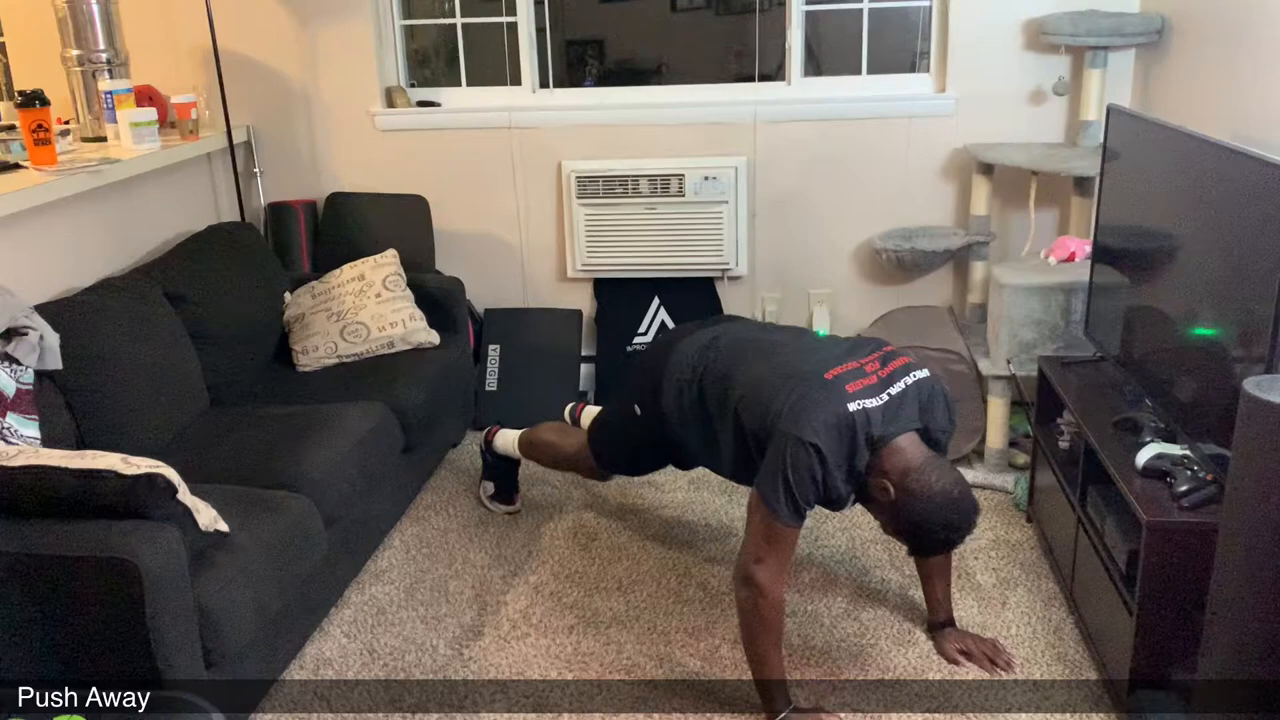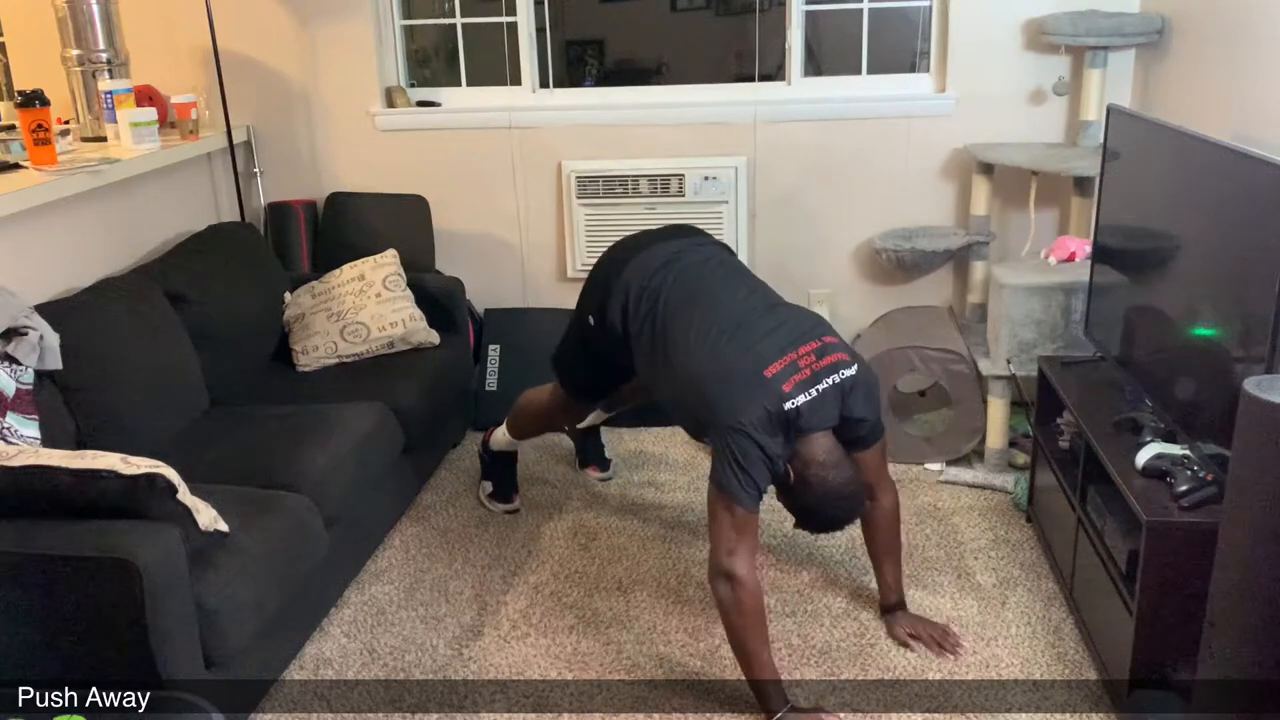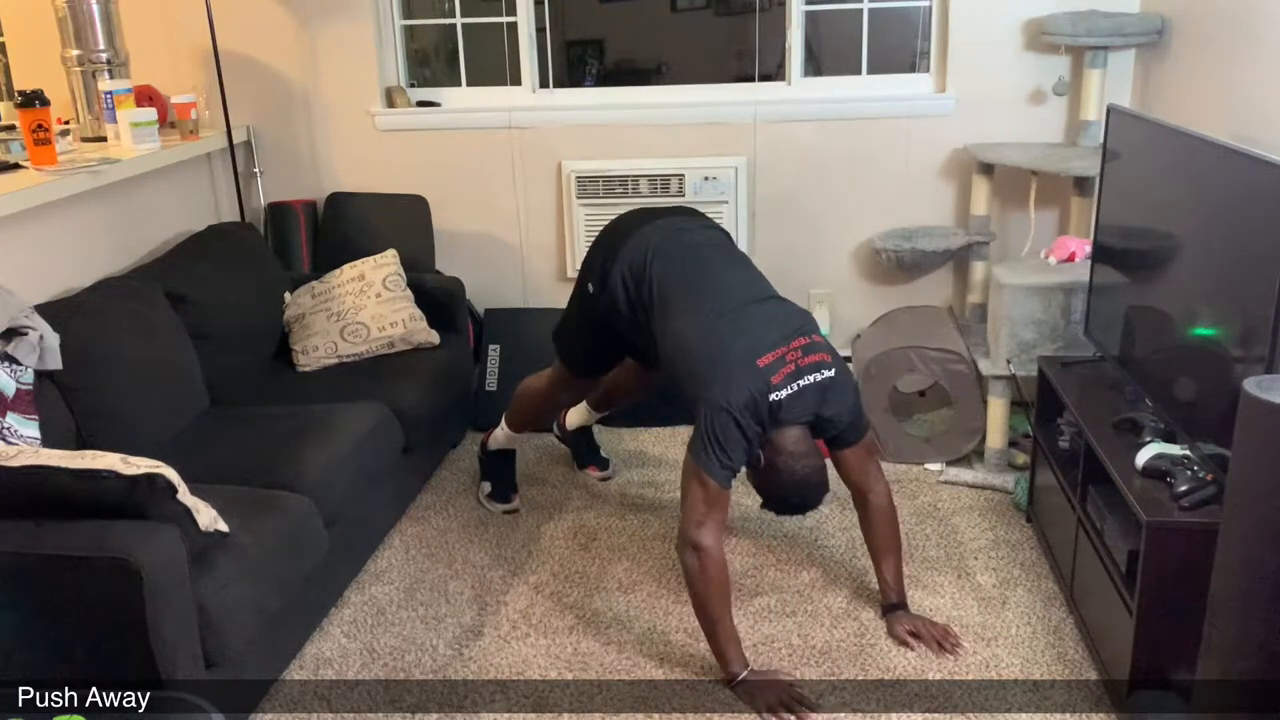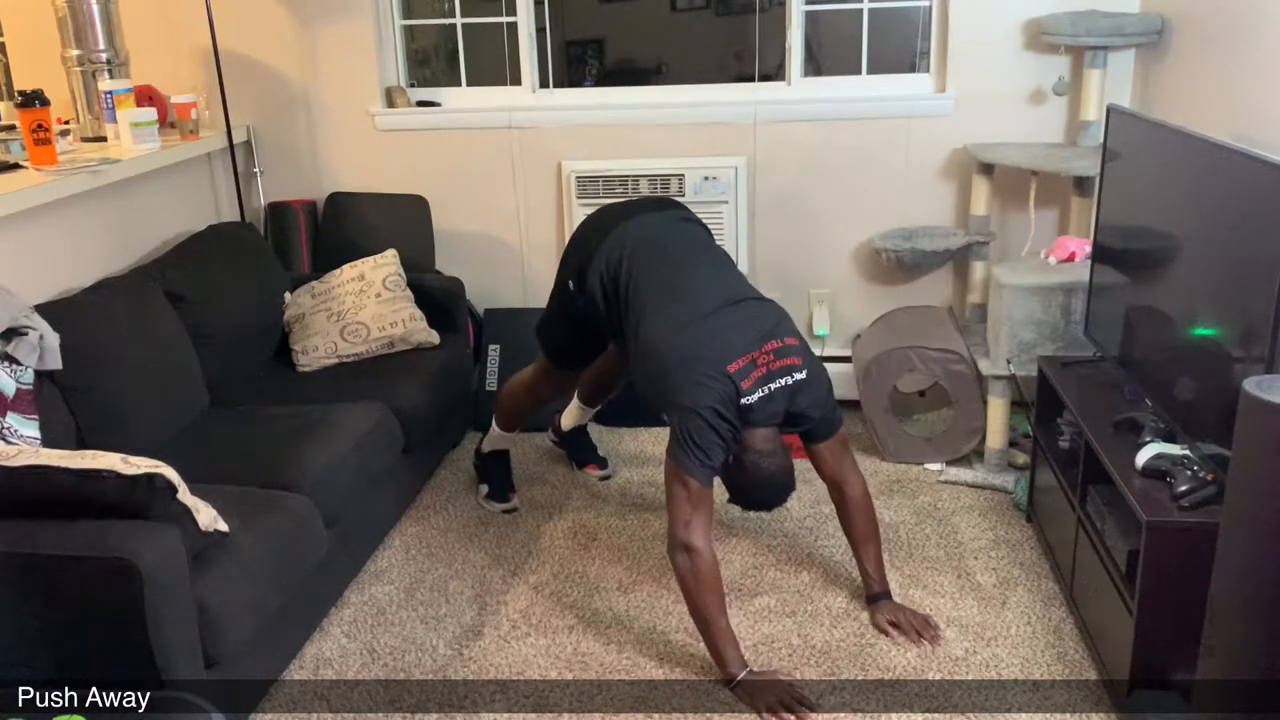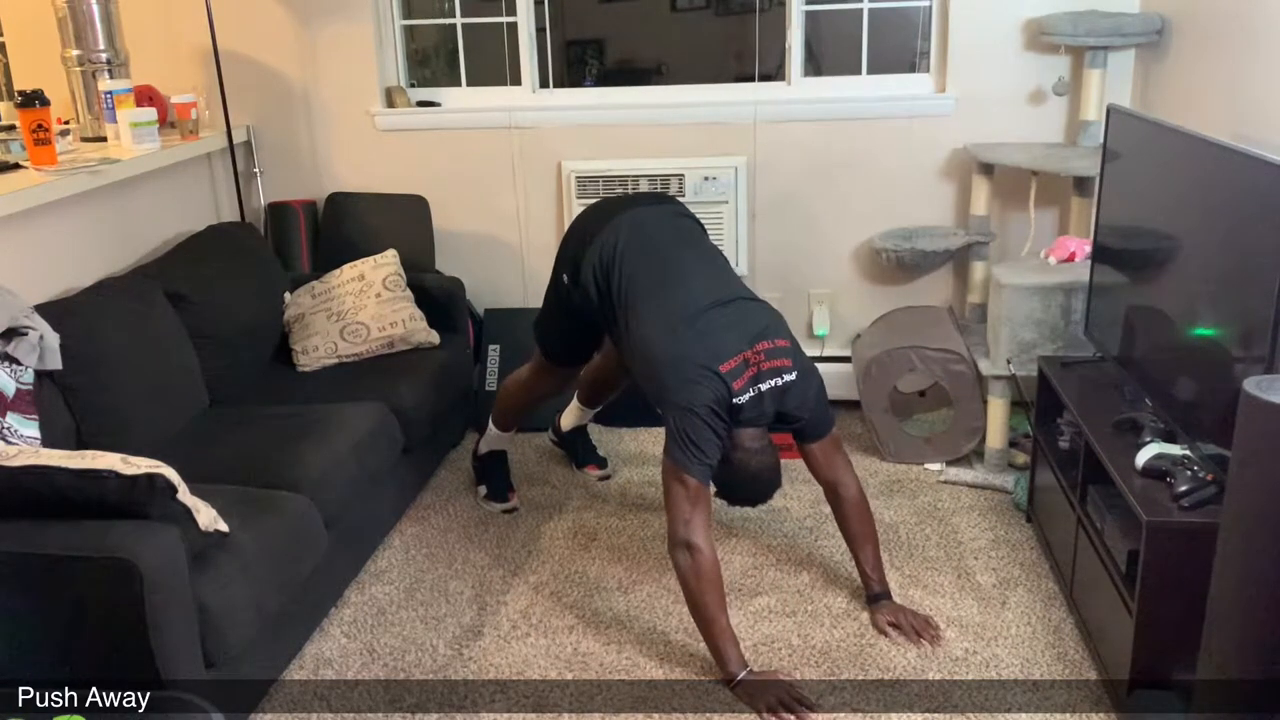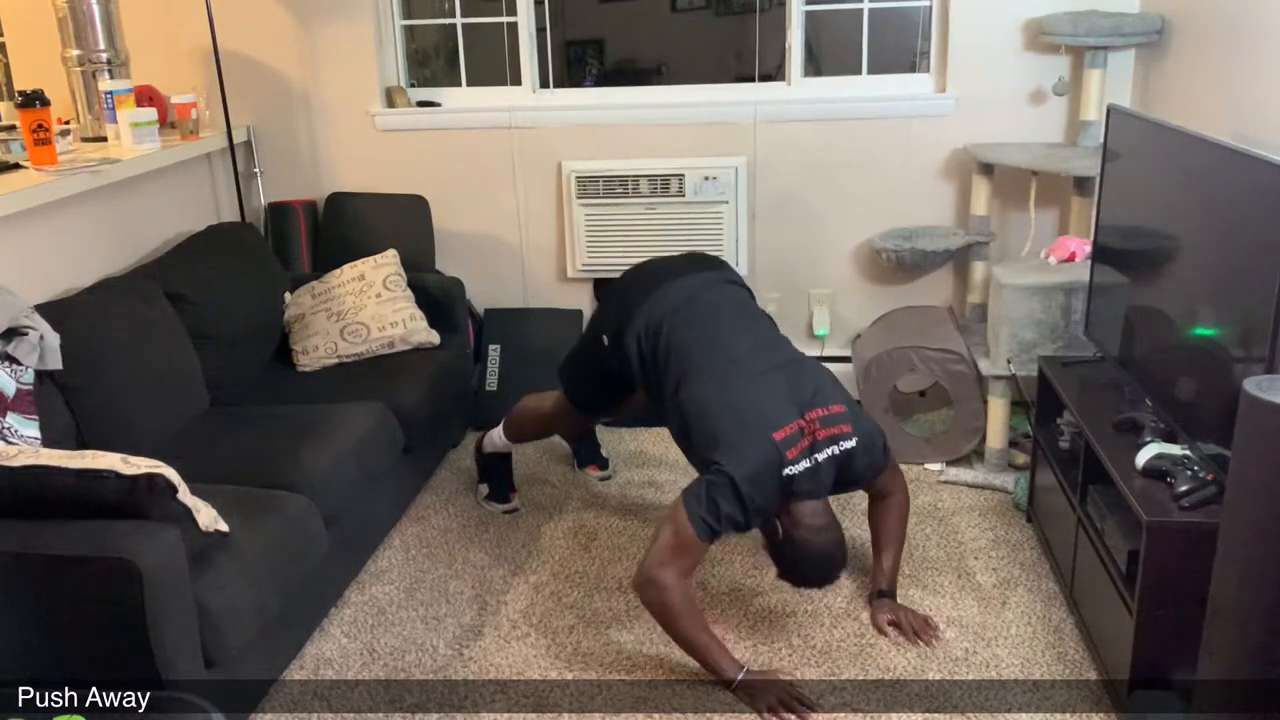
dt=0.7s
person 1, frame 1
left shoulder: (930, 402)
right shoulder: (816, 441)
left elbow: (934, 515)
right elbow: (757, 578)
left wrist: (942, 624)
left hip: (728, 350)
right hip: (680, 377)
right knee: (597, 457)
left ankle: (590, 416)
right ankle: (503, 445)
person 1, frame 2
left shoulder: (855, 384)
right shoulder: (751, 427)
left elbow: (879, 493)
right elbow: (732, 571)
left wrist: (894, 607)
left hip: (694, 255)
right hip: (630, 280)
left knee: (649, 379)
right knee: (570, 398)
left ankle: (587, 421)
right ankle: (499, 445)
person 1, frame 3
left shoulder: (832, 383)
right shoulder: (732, 408)
left elbow: (872, 489)
right elbow: (700, 543)
left wrist: (895, 605)
right wrist: (739, 674)
left hip: (692, 236)
right hip: (629, 256)
left knee: (641, 371)
right knee: (571, 379)
left ankle: (574, 425)
right ankle: (499, 445)
person 1, frame 4
left shoulder: (805, 378)
right shoulder: (705, 406)
left elbow: (847, 481)
right elbow: (689, 545)
left wrist: (879, 595)
right wrist: (739, 675)
left hip: (671, 226)
right hip: (606, 248)
left knee: (623, 354)
right knee: (556, 373)
left ankle: (572, 426)
right ankle: (493, 448)
person 1, frame 5
left shoulder: (796, 379)
right shoulder: (699, 404)
left elbow: (841, 482)
right elbow: (690, 545)
left wrist: (879, 595)
right wrist: (739, 674)
left hip: (666, 222)
right hip: (600, 244)
left knee: (620, 357)
right knee: (551, 370)
left ankle: (570, 427)
right ankle: (491, 446)
person 1, frame 6
left shoulder: (854, 437)
right shoulder: (746, 478)
left elbow: (892, 491)
right elbow: (656, 579)
left wrist: (884, 593)
right wrist: (738, 678)
left hip: (713, 283)
right hip: (642, 311)
left knee: (630, 398)
right knee: (570, 412)
left ankle: (582, 428)
right ankle: (495, 446)
